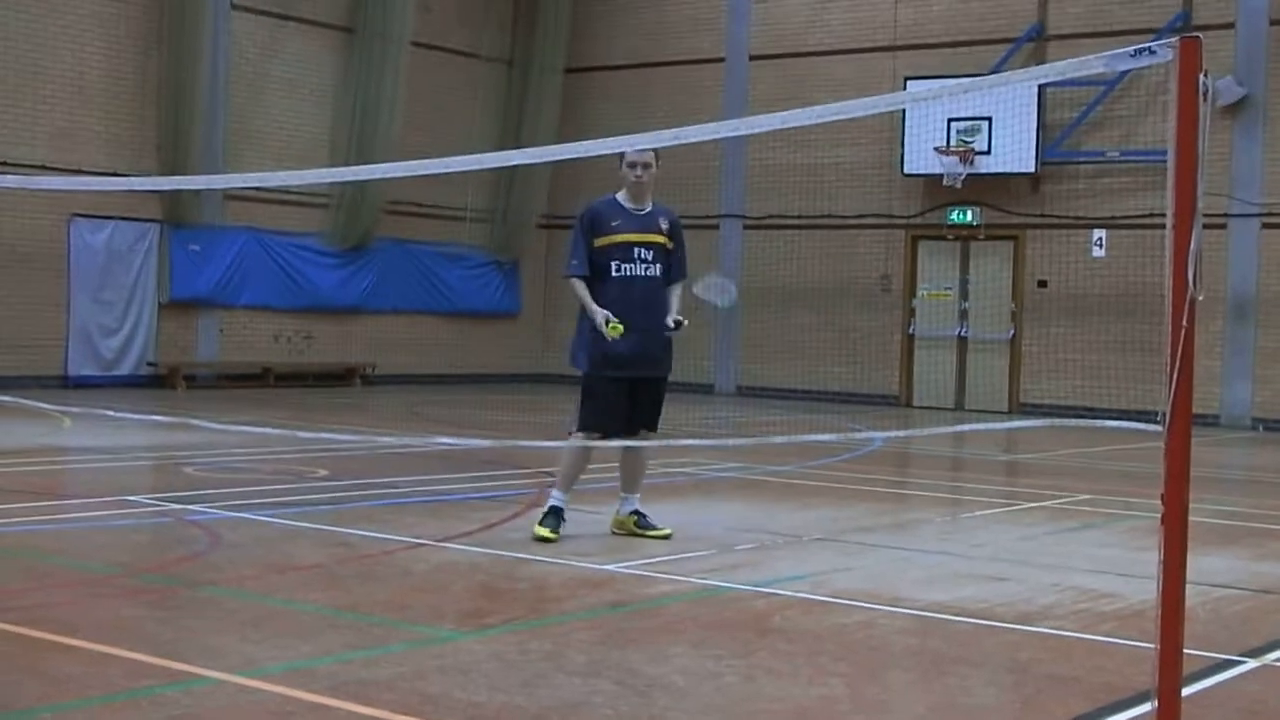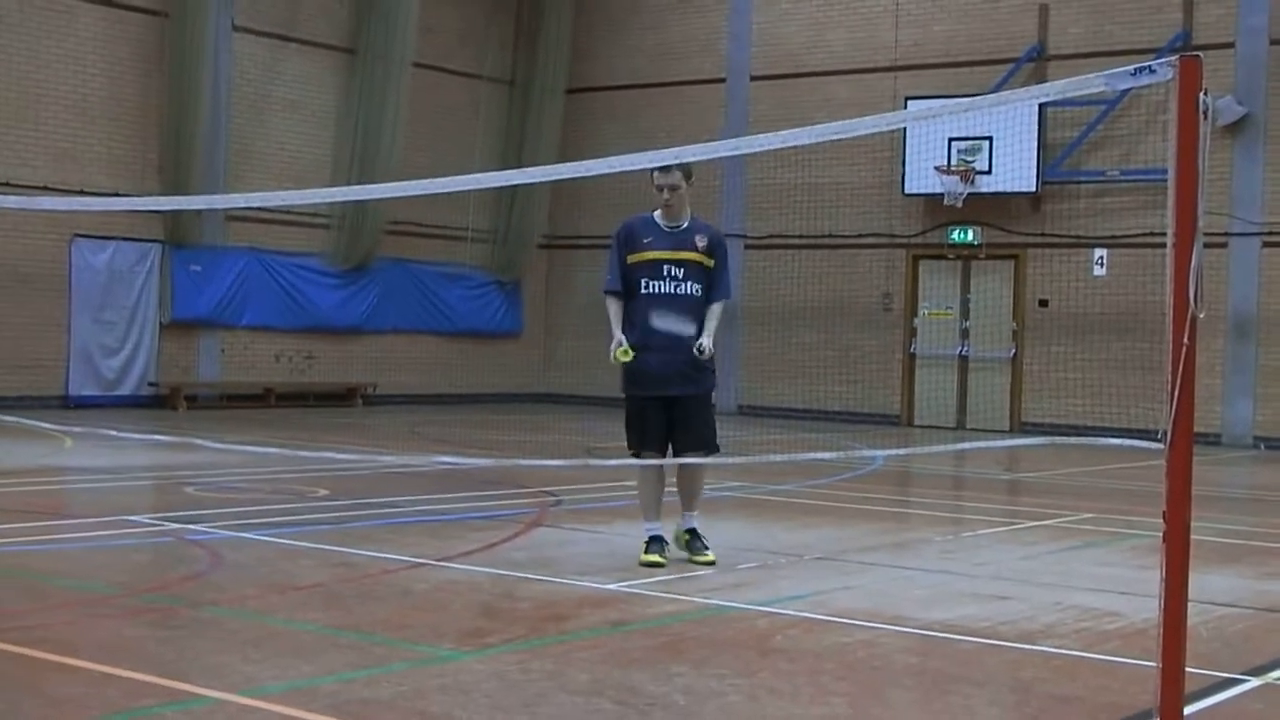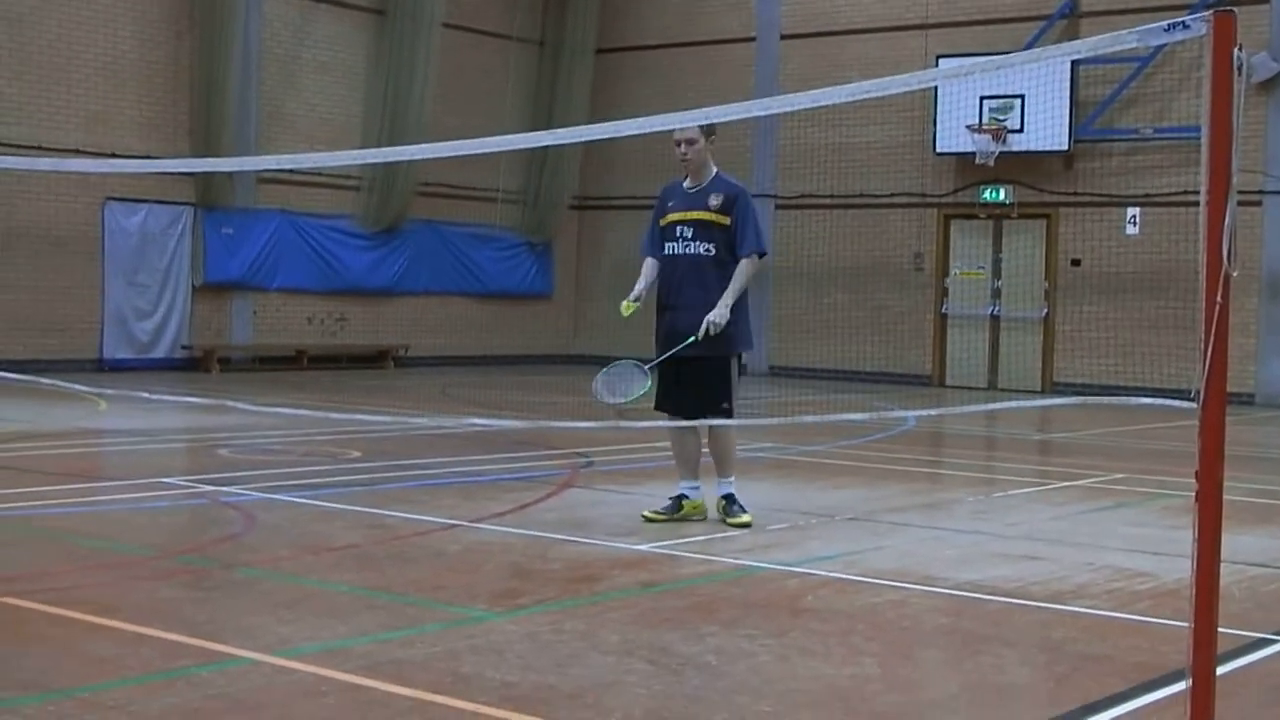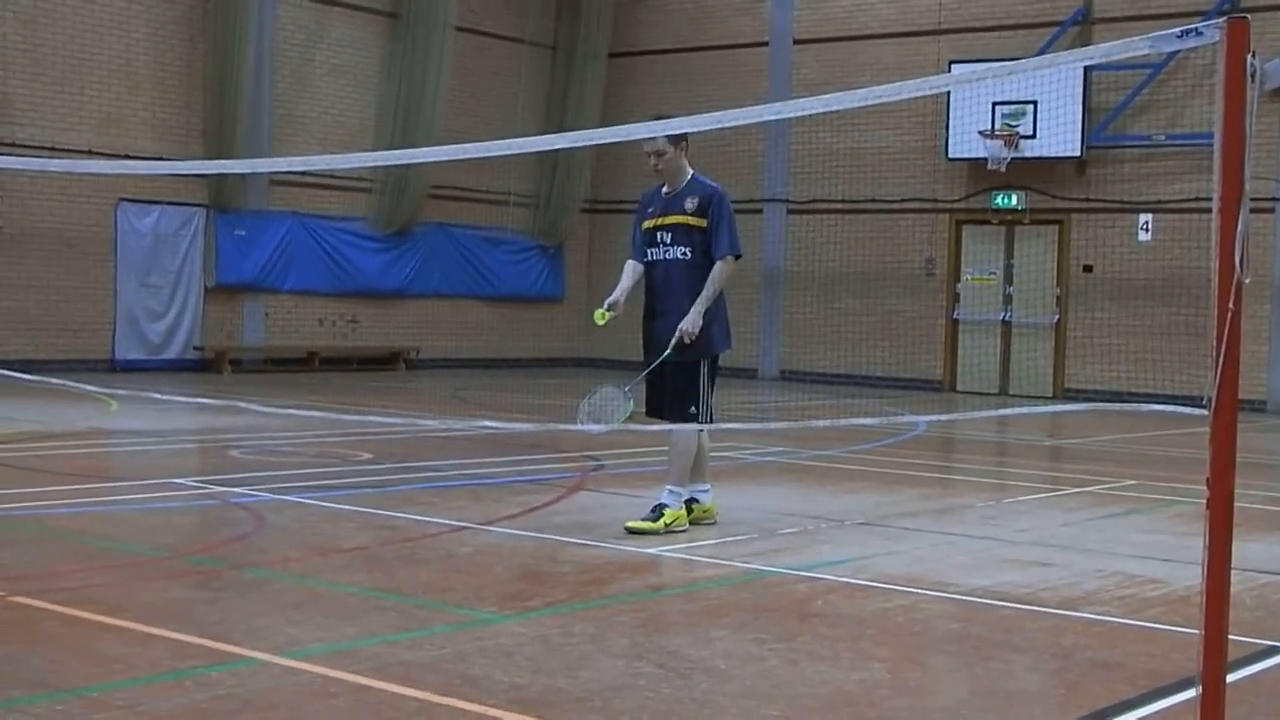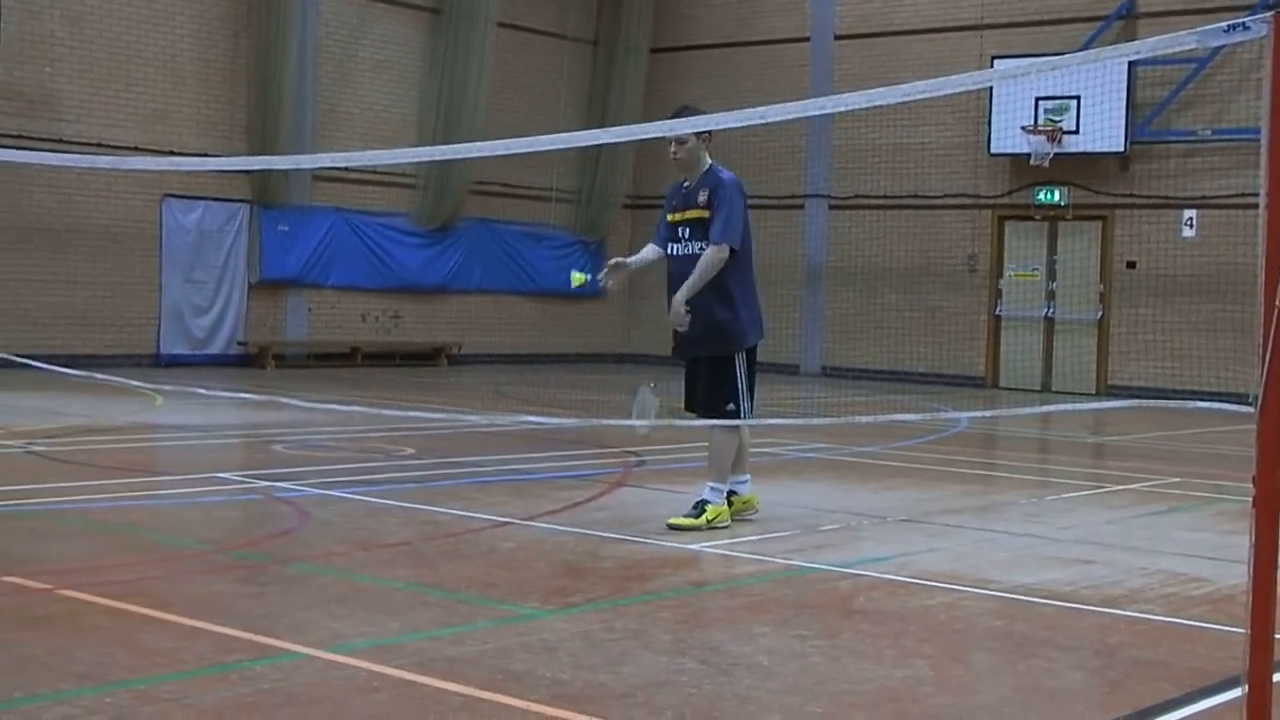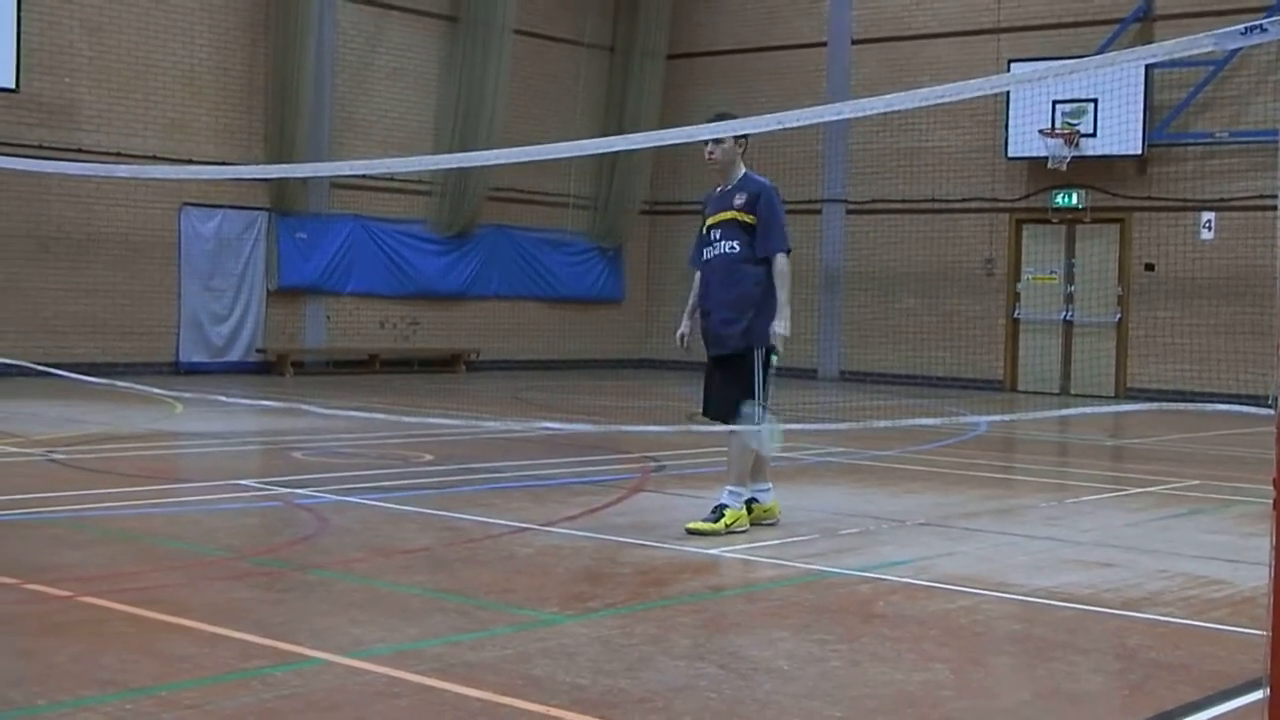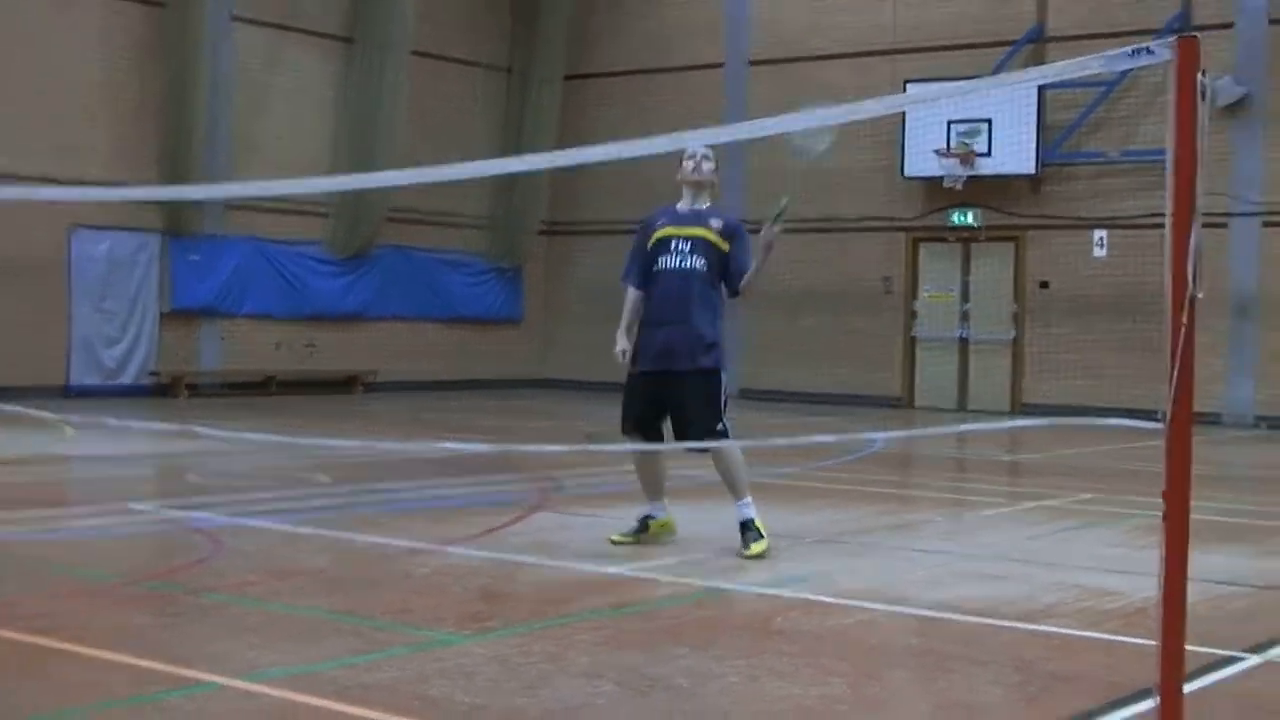
dt=0.7s
person 1, frame 1
left shoulder: (669, 222)
right shoulder: (596, 214)
left elbow: (675, 278)
right elbow: (576, 275)
left wrist: (674, 315)
right wrist: (593, 310)
left hip: (652, 347)
right hip: (605, 346)
left knee: (639, 431)
right knee: (591, 429)
left ankle: (629, 510)
right ankle: (555, 507)
person 1, frame 2
left shoulder: (710, 239)
right shoulder: (631, 232)
left elbow: (717, 297)
right elbow: (614, 292)
left wrist: (708, 335)
right wrist: (617, 333)
left hip: (692, 367)
right hip: (644, 364)
left knee: (696, 451)
right knee: (649, 452)
left ankle: (689, 528)
right ankle: (653, 535)
person 1, frame 3
left shoulder: (733, 194)
right shoulder: (667, 197)
left elbow: (750, 257)
right elbow: (654, 254)
left wrist: (724, 305)
right wrist: (640, 289)
left hip: (715, 326)
right hip: (672, 324)
left knee: (717, 412)
right knee: (676, 412)
left ankle: (727, 495)
right ankle: (689, 495)
person 1, frame 4
left shoulder: (710, 196)
right shoulder: (648, 203)
left elbow: (726, 259)
right elbow: (638, 258)
left wrist: (697, 312)
right wrist: (620, 293)
left hip: (695, 328)
right hip: (659, 328)
left knee: (685, 414)
right knee: (688, 416)
left ankle: (672, 504)
right ankle: (700, 499)
person 1, frame 5
left shoulder: (725, 185)
right shoulder: (675, 193)
left elbow: (720, 248)
right elbow: (662, 245)
left wrist: (683, 295)
right wrist: (629, 262)
left hip: (729, 321)
right hip: (696, 324)
left knee: (725, 409)
right knee: (722, 410)
left ankle: (714, 501)
right ankle: (740, 491)
person 1, frame 6
left shoulder: (760, 192)
right shoulder: (711, 202)
left elbow: (779, 255)
left wrist: (782, 314)
right wrist: (689, 317)
left hip: (751, 327)
right hip: (720, 328)
left knee: (742, 414)
right knee: (737, 416)
left ankle: (733, 505)
right ankle: (762, 500)
person 1, frame 7
left shoulder: (726, 227)
right shoulder: (655, 224)
left elbow: (740, 285)
right elbow: (636, 284)
left wrist: (763, 255)
right wrist: (624, 333)
left hip: (697, 349)
right hip: (650, 347)
left knee: (714, 435)
right knee: (643, 435)
left ankle: (749, 518)
right ankle: (657, 516)
